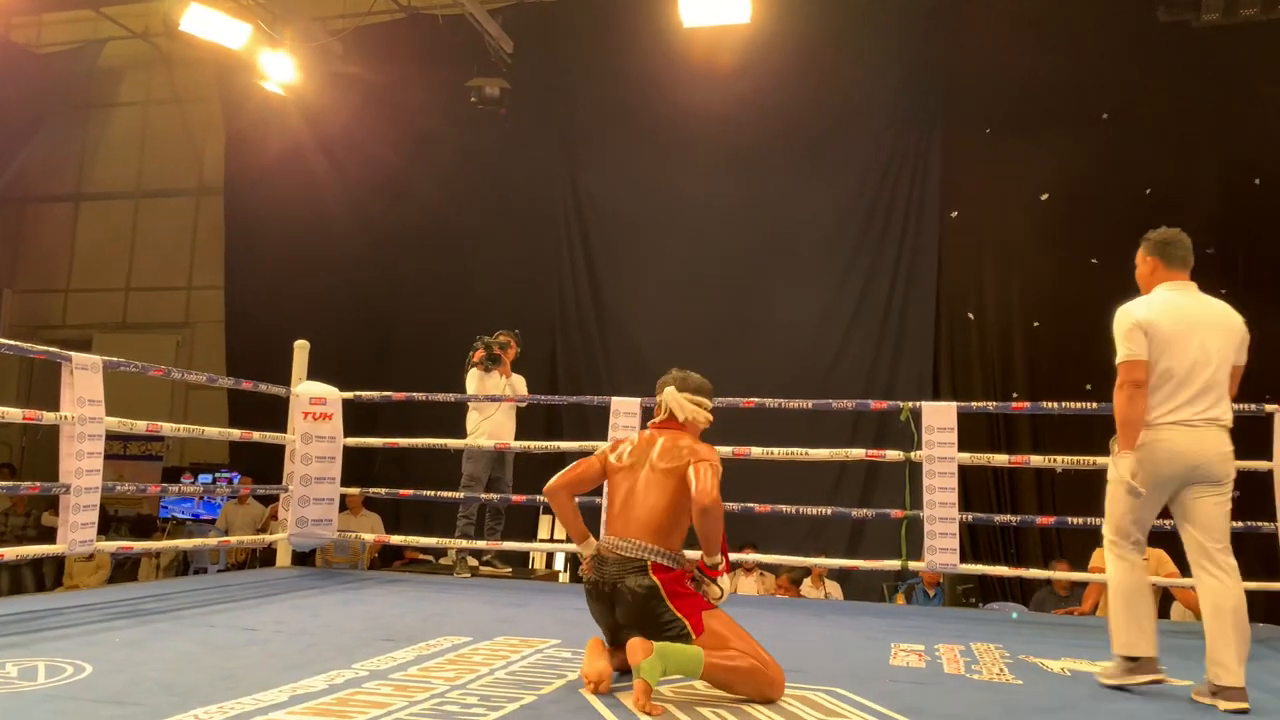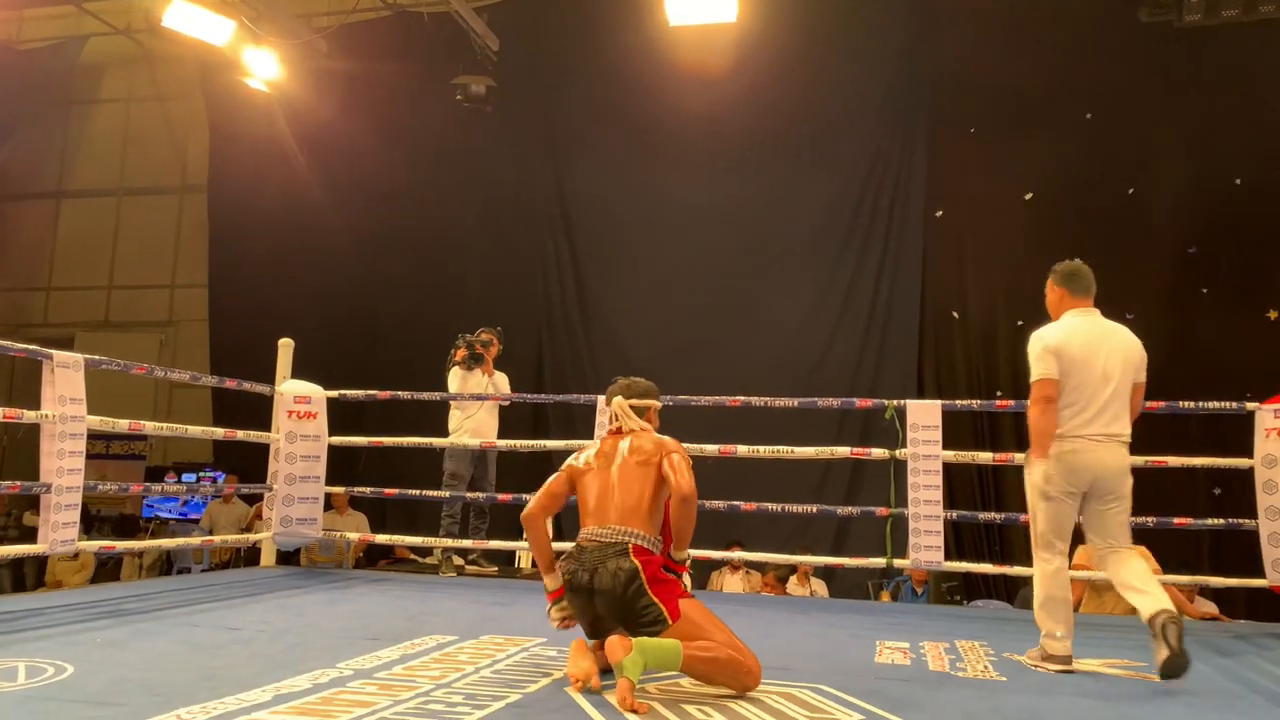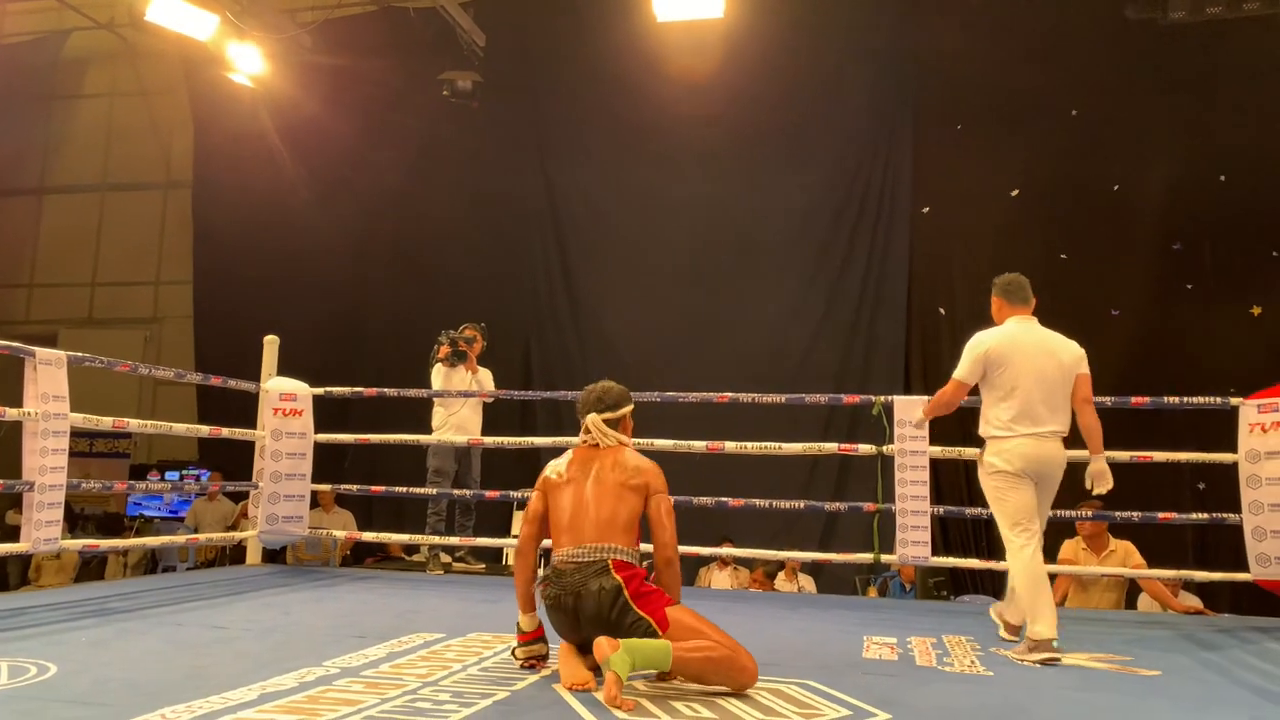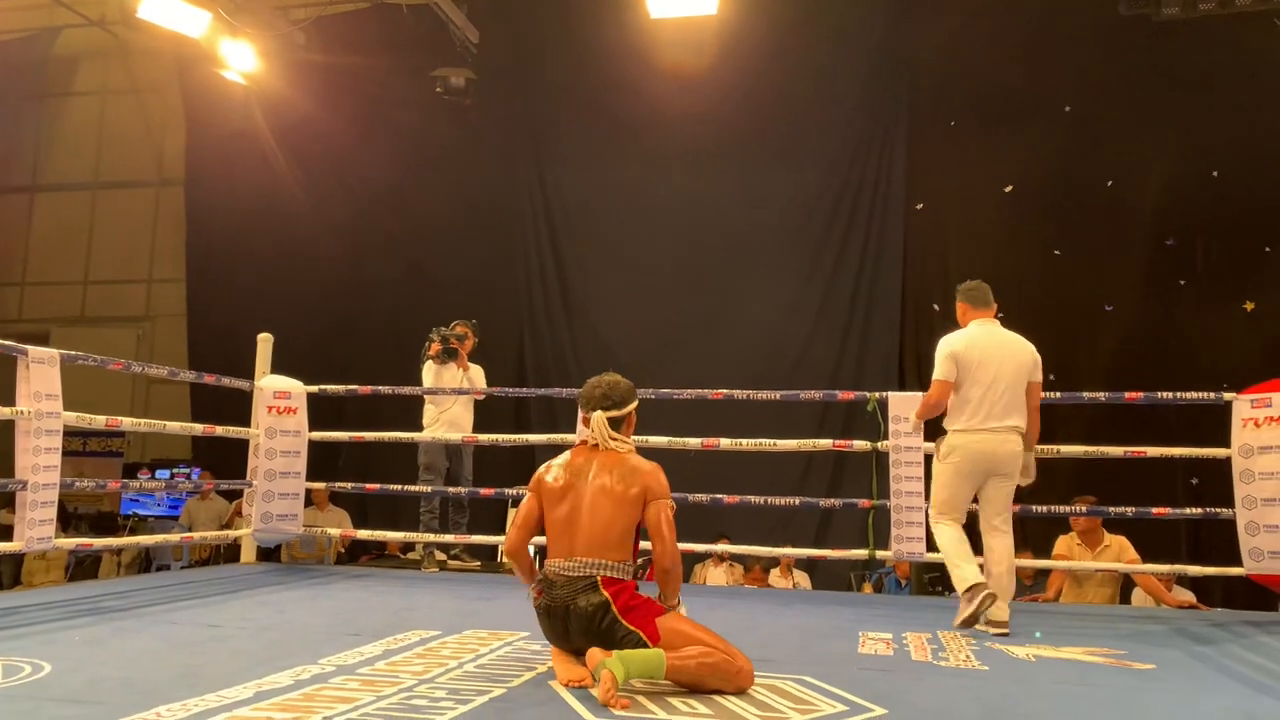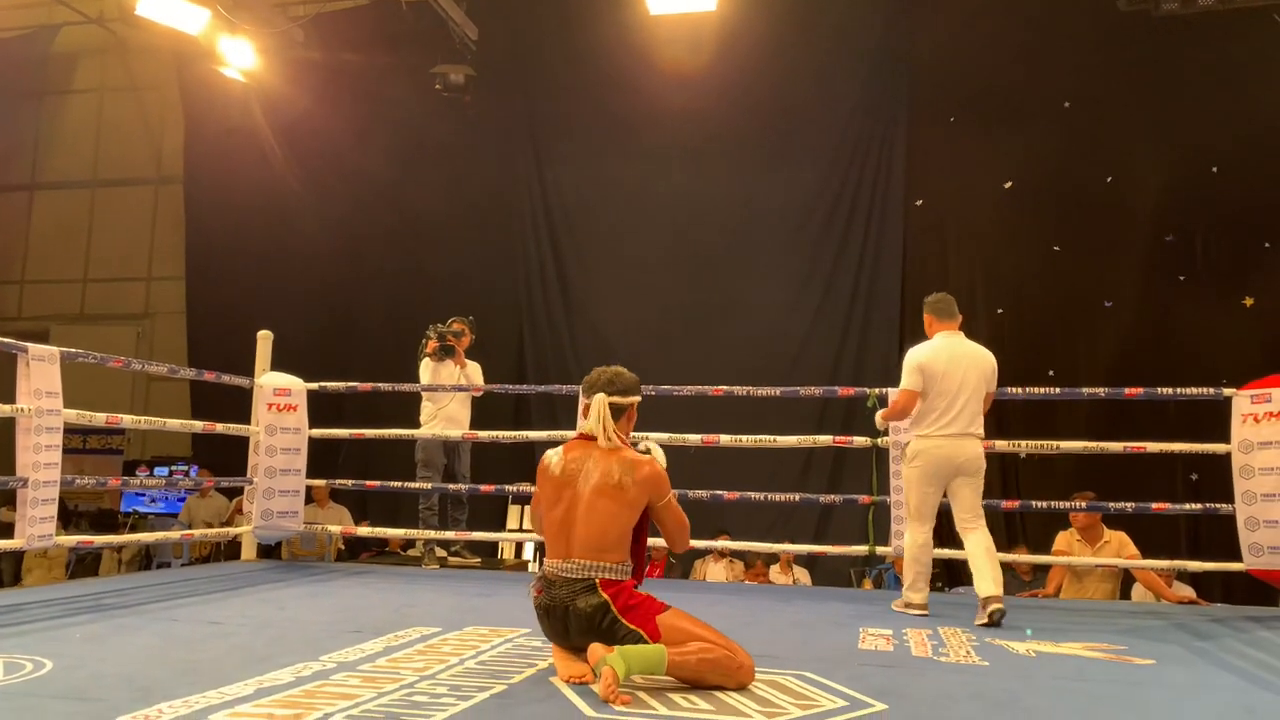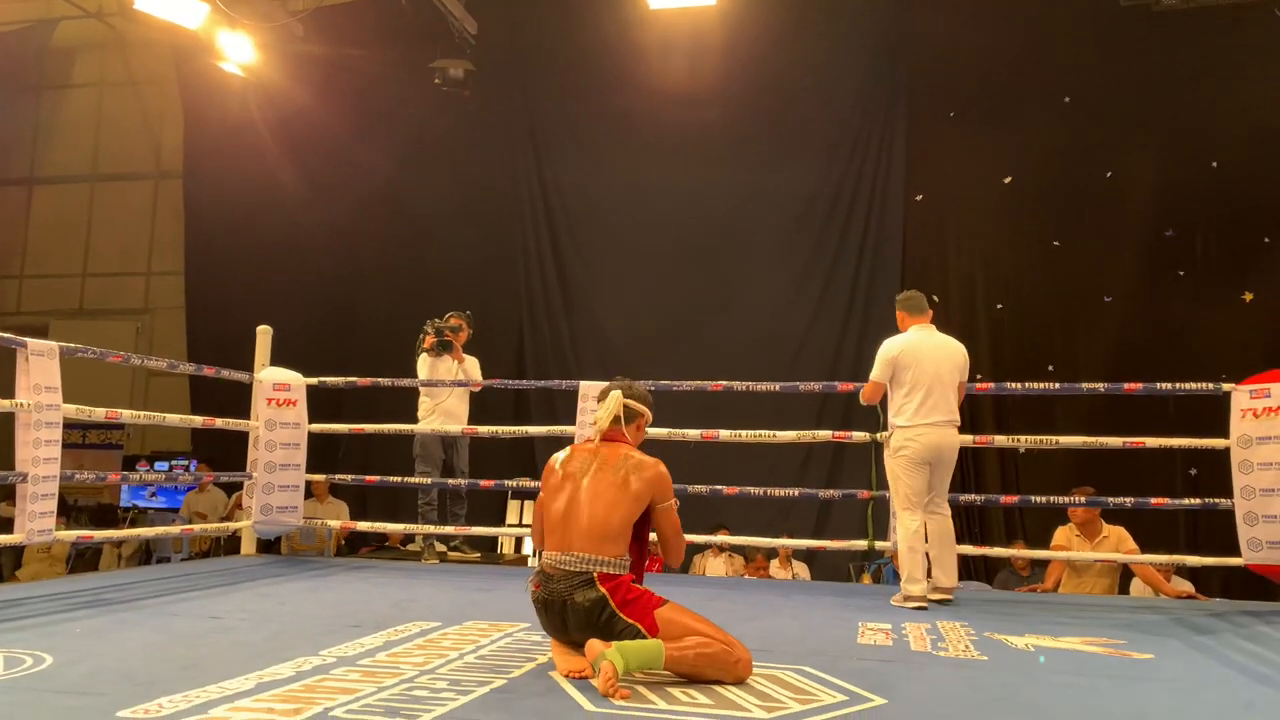
dt=0.3s
person 1, frame 1
left shoulder: (1136, 314)
right shoulder: (1230, 317)
left elbow: (1131, 387)
right elbow: (1229, 390)
left wrist: (1124, 452)
left hip: (1148, 447)
right hip: (1212, 446)
left knee: (1122, 547)
right knee: (1214, 560)
left ankle: (1137, 658)
right ankle: (1228, 681)
person 1, frame 2
left shoulder: (1048, 338)
right shoulder: (1129, 340)
left elbow: (1043, 402)
right elbow: (1132, 408)
left wrist: (1038, 462)
left hip: (1062, 457)
right hip: (1113, 456)
left knee: (1050, 555)
right knee: (1115, 552)
left ankle: (1055, 648)
right ankle: (1162, 615)
person 1, frame 3
left shoulder: (987, 341)
right shoulder: (1068, 347)
left elbow: (952, 396)
right elbow: (1085, 404)
left wrist: (927, 410)
right wrist: (1097, 457)
left hip: (1006, 452)
right hip: (1051, 451)
left knee: (1020, 540)
right knee: (1030, 536)
left ankle: (1042, 637)
right ankle: (1014, 614)
person 1, frame 4
left shoulder: (954, 343)
right shoulder: (1025, 347)
left elbow: (936, 401)
right elbow: (1033, 408)
left wrist: (918, 417)
right wrist: (1028, 453)
left hip: (964, 444)
right hip: (1008, 445)
left knee: (945, 519)
right knee: (998, 528)
left ankle: (974, 586)
right ankle: (998, 613)
person 1, frame 5
left shoulder: (920, 354)
right shoulder: (985, 356)
left elbow: (904, 406)
right elbow: (983, 406)
left wrist: (883, 416)
left hip: (928, 448)
right hip: (970, 448)
left knee: (919, 525)
right knee: (973, 524)
left ankle: (914, 597)
right ankle: (991, 595)
person 1, frame 6
left shoulder: (894, 346)
right shoulder: (956, 348)
left elbow: (871, 395)
right elbow: (958, 395)
left wrist: (863, 395)
left hip: (909, 437)
right hip: (947, 435)
left knee: (909, 513)
right knee: (938, 507)
left ankle: (914, 591)
right ankle: (944, 582)
person 2, frame 1
left shoulder: (619, 447)
right shoulder: (697, 450)
left elbow: (555, 490)
right elbow: (707, 503)
left wrist: (590, 552)
right wrist: (712, 566)
left hip: (602, 585)
right hip: (653, 588)
right knee: (770, 682)
left ankle: (609, 651)
right ankle: (655, 654)
person 2, frame 2
left shoulder: (582, 457)
right shoulder: (663, 445)
left elbow: (531, 515)
right elbow: (685, 493)
left wrist: (554, 588)
right wrist: (678, 560)
left hip: (580, 576)
right hip: (632, 573)
right knee: (747, 672)
left ankle: (592, 652)
right ankle: (633, 650)
person 2, frame 3
left shoulder: (554, 469)
right shoulder: (644, 469)
left elbow: (525, 547)
right elbow: (667, 556)
left wrist: (528, 628)
right wrist: (671, 643)
left hip: (561, 603)
right hip: (615, 594)
right knee: (744, 669)
left ankle: (581, 653)
right ankle: (626, 653)
person 2, frame 4
left shoulder: (550, 470)
right shoulder: (646, 473)
left elbow: (513, 547)
right elbow: (666, 562)
right wrist: (671, 605)
left hip: (553, 612)
right hip: (606, 606)
right knee: (739, 673)
left ankle: (573, 652)
right ankle: (620, 662)
person 2, frame 5
left shoulder: (550, 460)
right shoulder: (644, 468)
right elbow: (679, 542)
left hip: (550, 609)
right hip: (604, 606)
right knee: (741, 669)
left ankle: (575, 648)
right ankle: (621, 658)
person 2, frame 6
left shoulder: (558, 461)
right shoulder: (648, 469)
right elbow: (675, 557)
left hip: (548, 604)
right hip: (603, 602)
right knee: (738, 663)
left ankle: (572, 643)
right ankle: (618, 653)
person 3, frame 1
left shoulder: (517, 379)
right shoulder: (477, 373)
left elbow: (523, 401)
right elbow: (475, 402)
left wrist: (507, 372)
right wrist: (479, 368)
left hip: (505, 448)
right hip: (479, 445)
left knee: (498, 505)
right knee: (470, 502)
left ankle: (489, 554)
right ankle: (461, 557)
person 3, frame 2
left shoulder: (499, 377)
right shoulder: (459, 371)
left elbow: (506, 399)
right elbow: (457, 400)
left wrist: (489, 372)
right wrist: (462, 367)
left hip: (487, 446)
right hip: (461, 444)
left knee: (482, 503)
right knee: (453, 501)
left ankle: (475, 554)
right ankle: (446, 556)
person 3, frame 3
left shoulder: (483, 373)
right shoulder: (442, 368)
left elbow: (490, 396)
right elbow: (441, 398)
left wrist: (473, 369)
right wrist: (446, 365)
left hip: (471, 443)
right hip: (444, 441)
left knee: (468, 500)
right knee: (438, 499)
left ankle: (462, 551)
right ankle: (434, 554)
person 3, frame 4
left shoulder: (475, 370)
right shoulder: (433, 365)
left elbow: (481, 393)
right elbow: (431, 396)
left wrist: (464, 366)
right wrist: (437, 362)
left hip: (462, 440)
right hip: (435, 437)
left knee: (461, 497)
right knee: (431, 497)
left ankle: (457, 549)
right ankle: (428, 552)
person 3, frame 5
left shoulder: (472, 367)
right shoulder: (430, 362)
left elbow: (479, 390)
right elbow: (429, 393)
left wrist: (461, 364)
right wrist: (434, 360)
left hip: (460, 436)
right hip: (432, 434)
left knee: (460, 493)
right knee: (429, 493)
left ankle: (457, 546)
right ankle: (428, 549)
person 3, frame 6
left shoulder: (470, 361)
right shoulder: (428, 357)
left elbow: (477, 385)
right elbow: (426, 389)
left wrist: (459, 359)
right wrist: (431, 355)
right hip: (430, 429)
left knee: (459, 488)
right knee: (428, 489)
left ankle: (456, 540)
right ankle: (428, 544)
